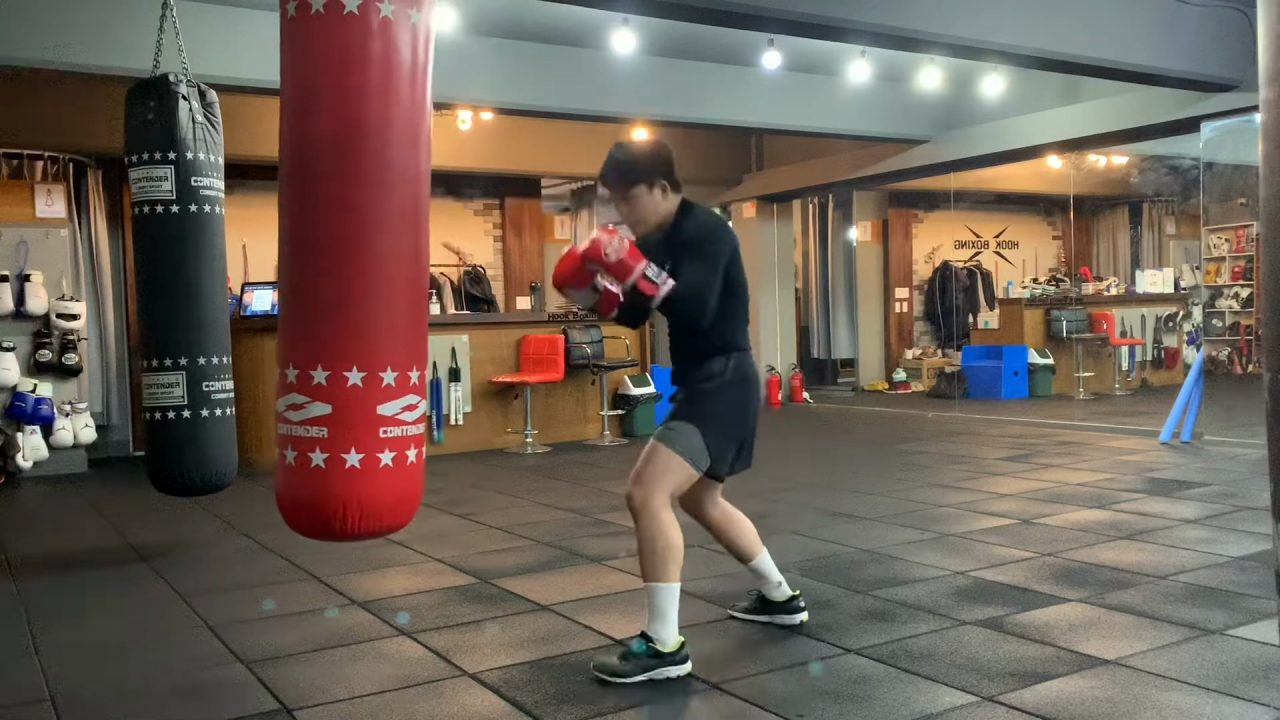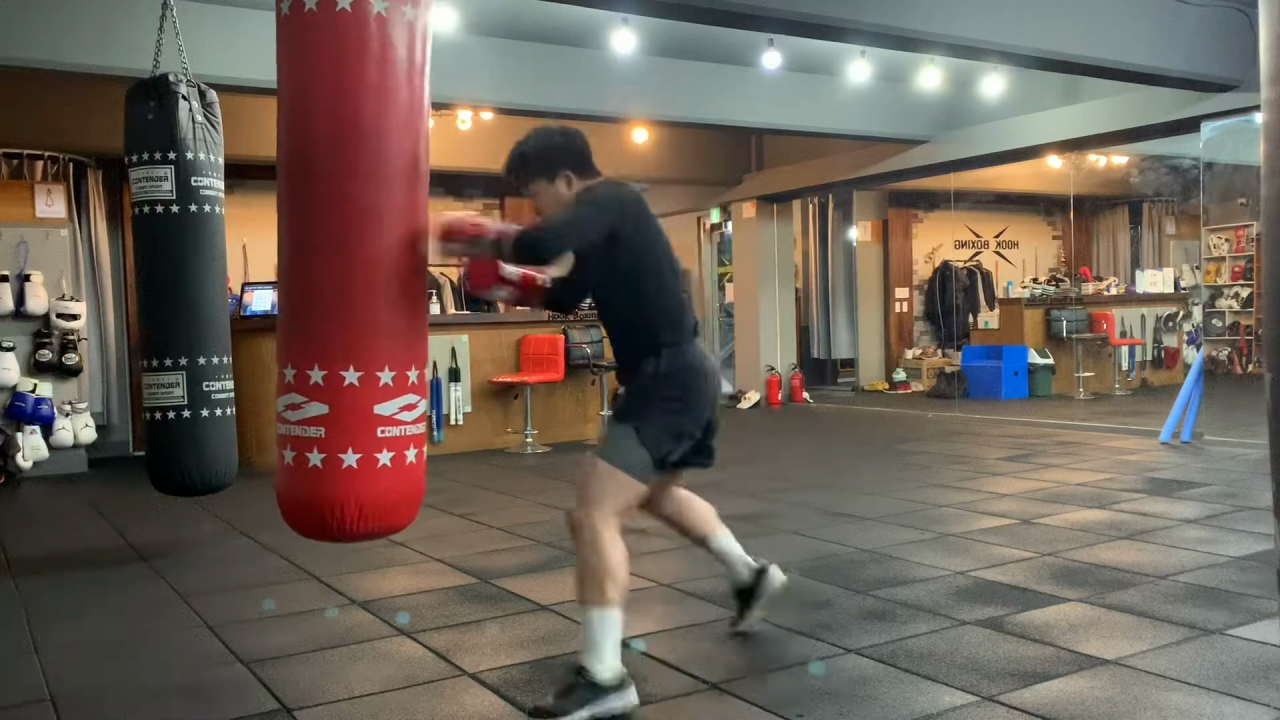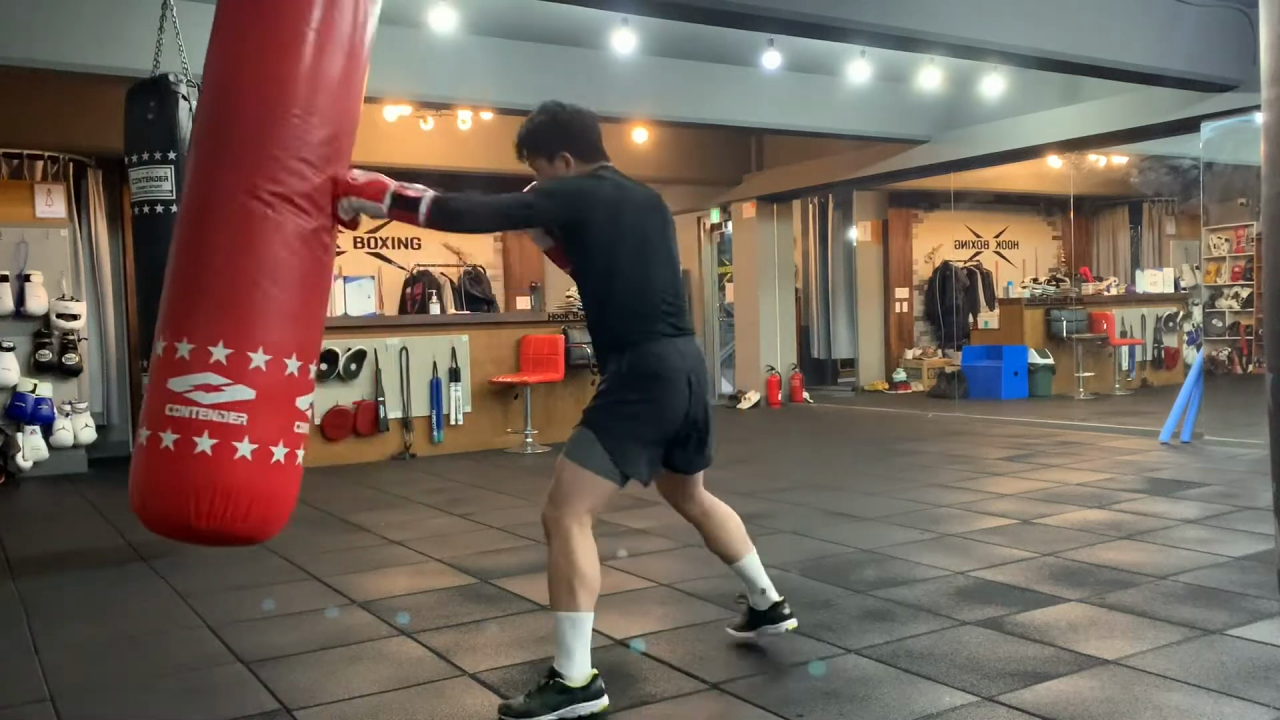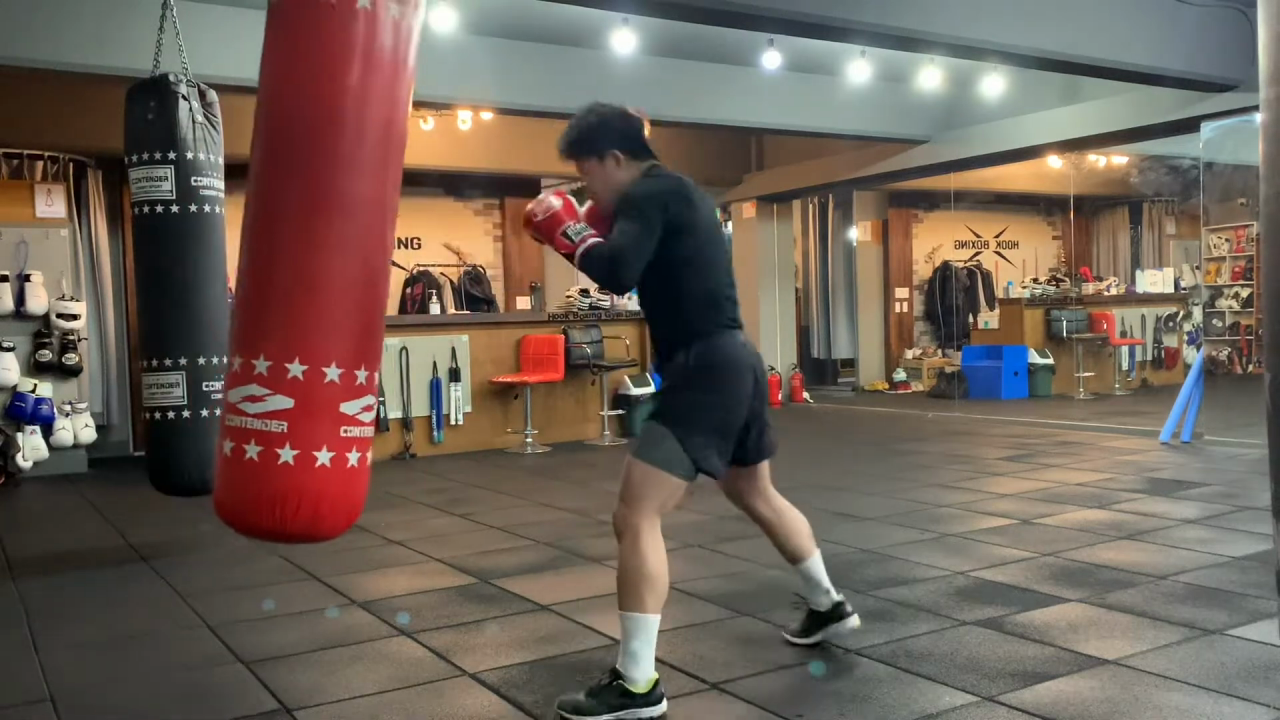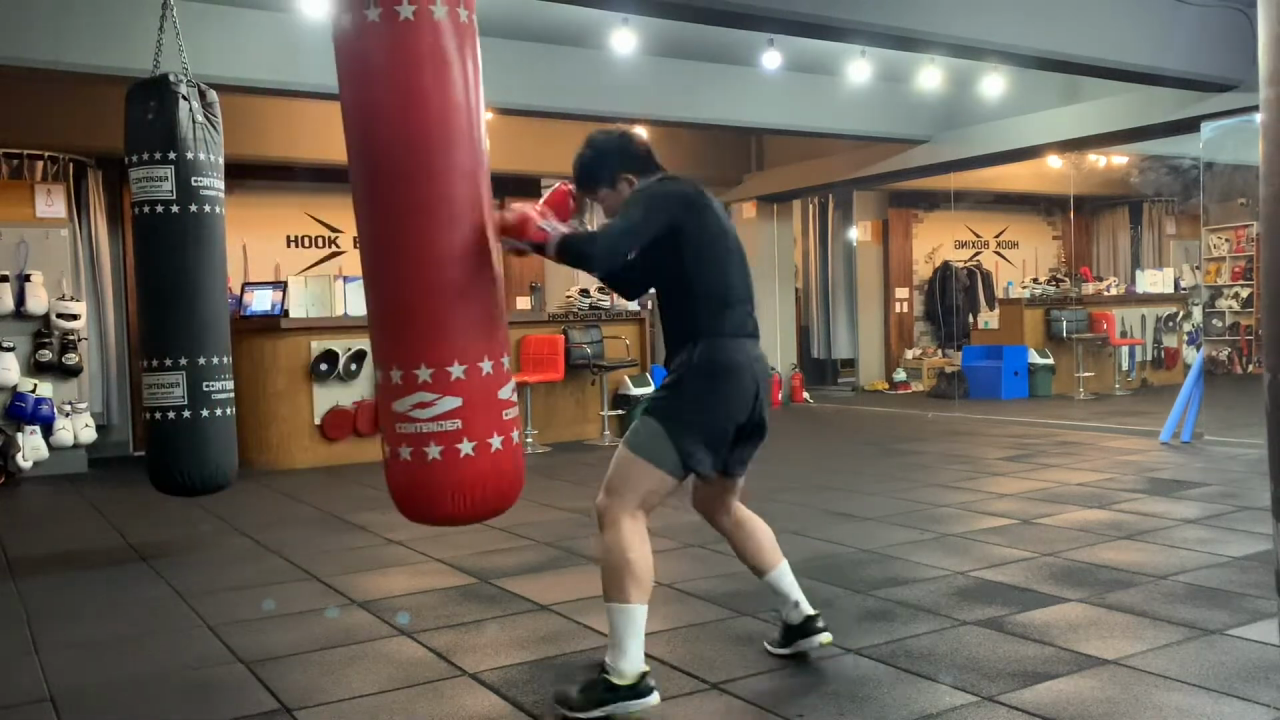
dt=0.7s
person 1, frame 1
left shoulder: (702, 229)
right shoulder: (656, 241)
left elbow: (695, 310)
right elbow: (633, 310)
left wrist: (631, 269)
right wrist: (594, 293)
left hip: (722, 382)
right hip: (702, 384)
left knee: (646, 495)
right knee: (699, 499)
left ankle: (664, 644)
right ankle: (779, 596)
person 1, frame 2
left shoulder: (608, 202)
right shoulder: (598, 217)
left elbow: (534, 242)
right elbow: (562, 294)
left wrist: (479, 238)
right wrist: (503, 281)
left hip: (668, 381)
right hip: (675, 378)
left knee: (592, 514)
right knee: (663, 495)
right ankle: (749, 575)
person 1, frame 3
left shoulder: (576, 195)
right shoulder: (647, 199)
left elbow: (481, 212)
left wrist: (384, 196)
right wrist: (564, 250)
left hip: (642, 374)
right hip: (685, 366)
left knee: (565, 516)
right knee: (690, 496)
right ankle: (766, 602)
person 1, frame 4
left shoulder: (646, 192)
right shoulder: (682, 192)
left elbow: (617, 275)
left wrist: (567, 231)
right wrist: (600, 232)
left hip: (704, 368)
right hip: (736, 361)
left knee: (635, 516)
right knee: (754, 494)
right ankle: (829, 606)
person 1, frame 5
left shoulder: (663, 196)
right shoulder: (688, 206)
left elbow: (602, 249)
right elbow: (631, 280)
left wrist: (538, 235)
right wrist: (562, 228)
left hip: (709, 370)
right hip: (744, 369)
left knee: (619, 507)
right knee: (716, 503)
right ankle: (801, 618)
